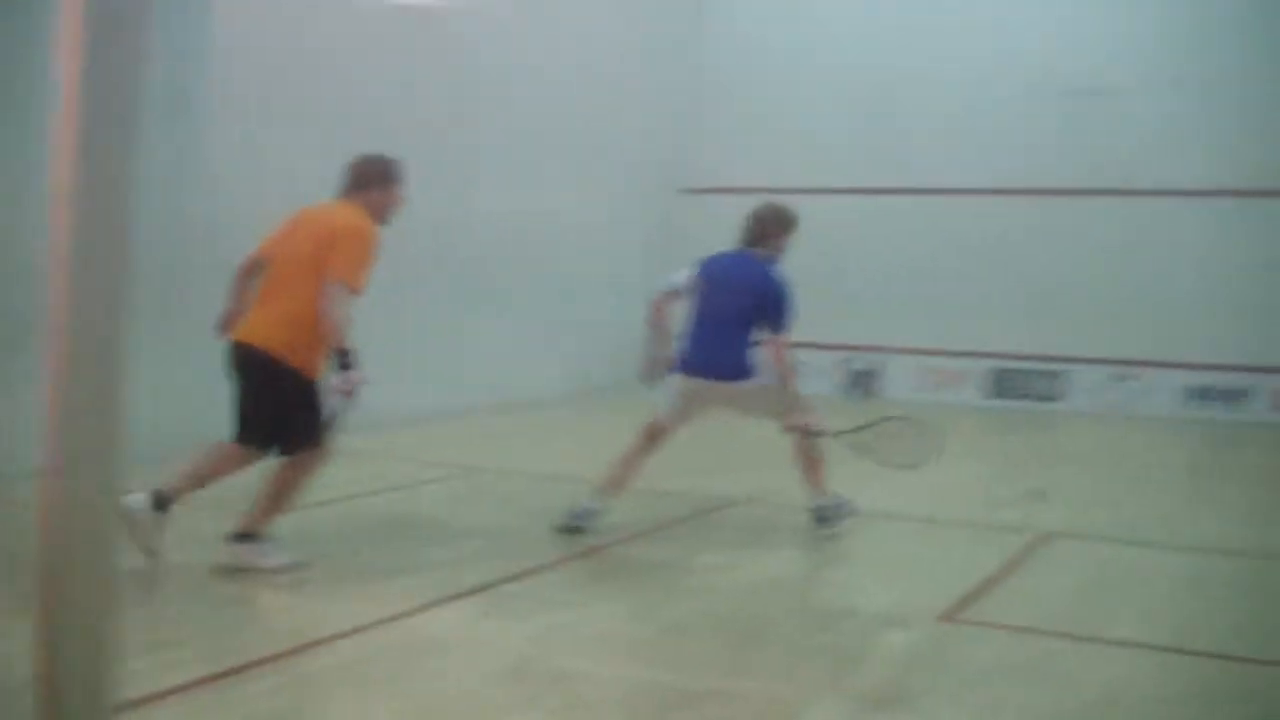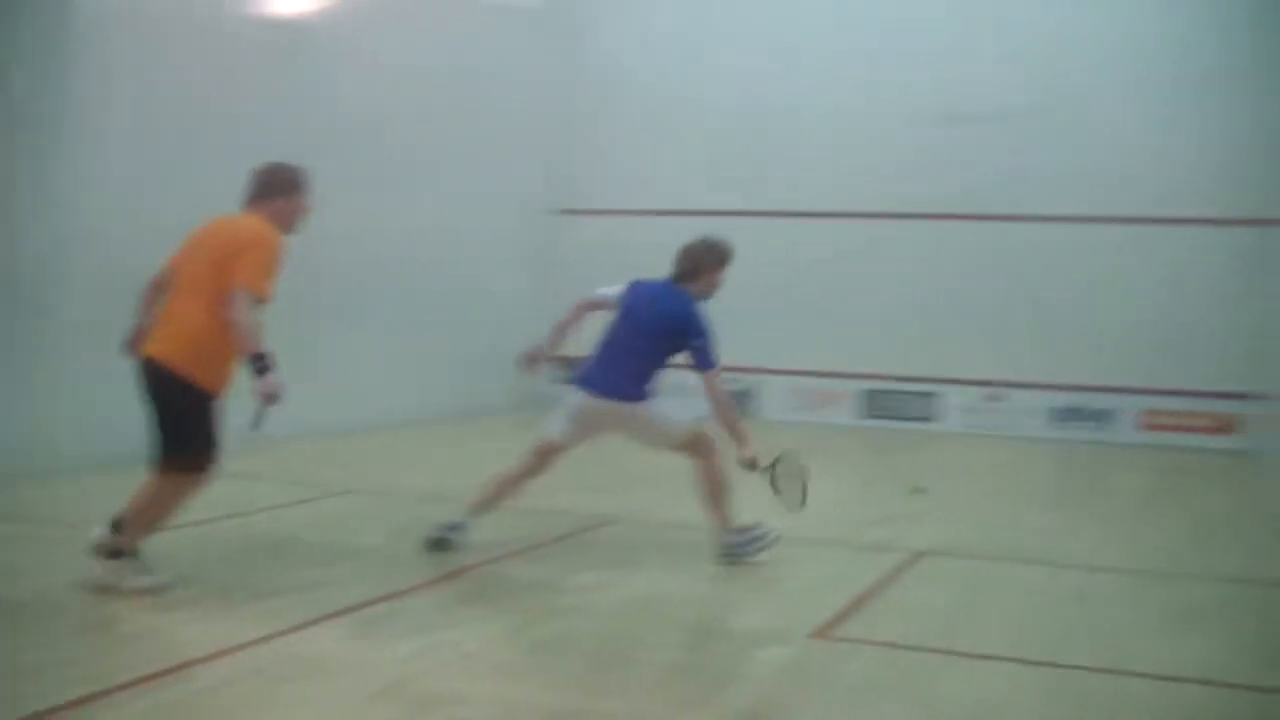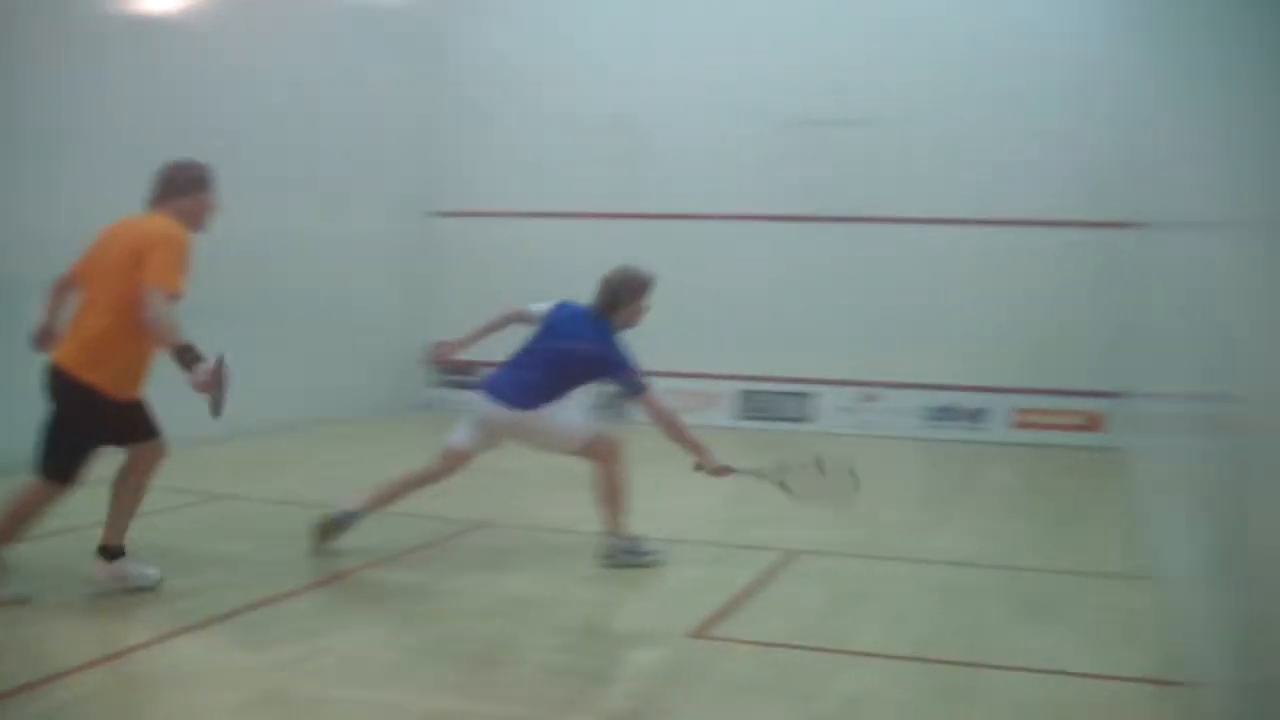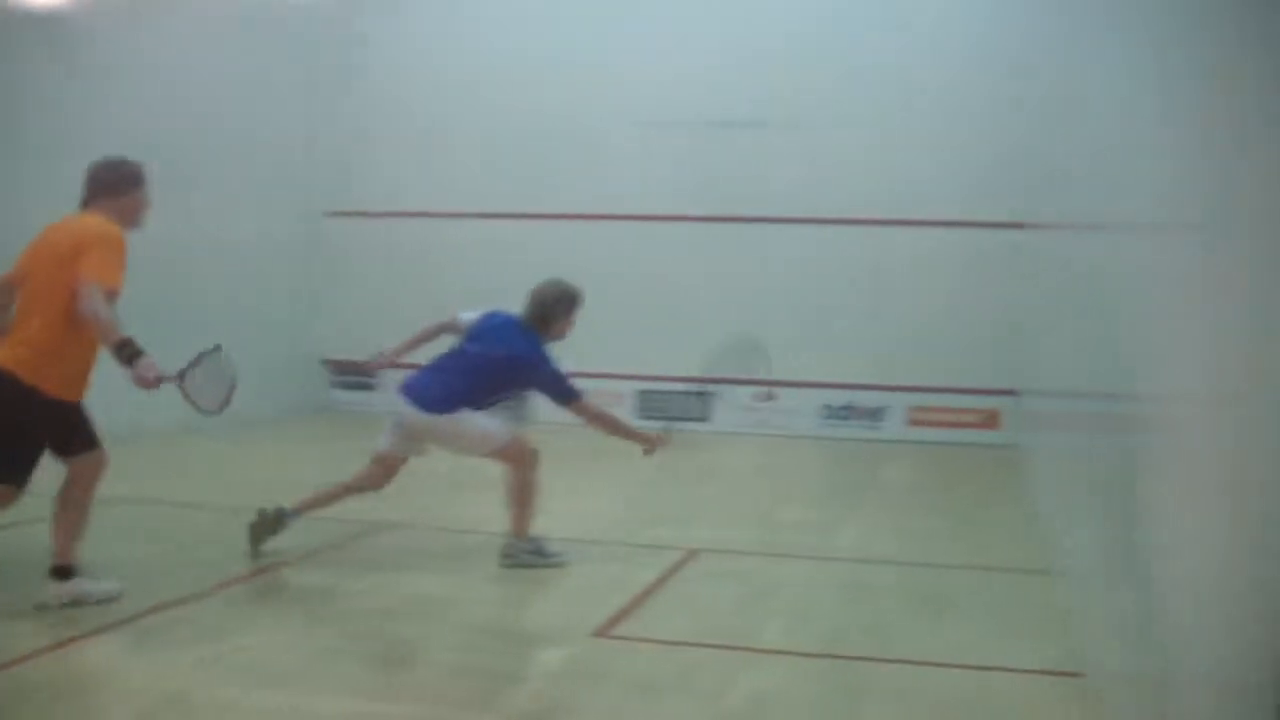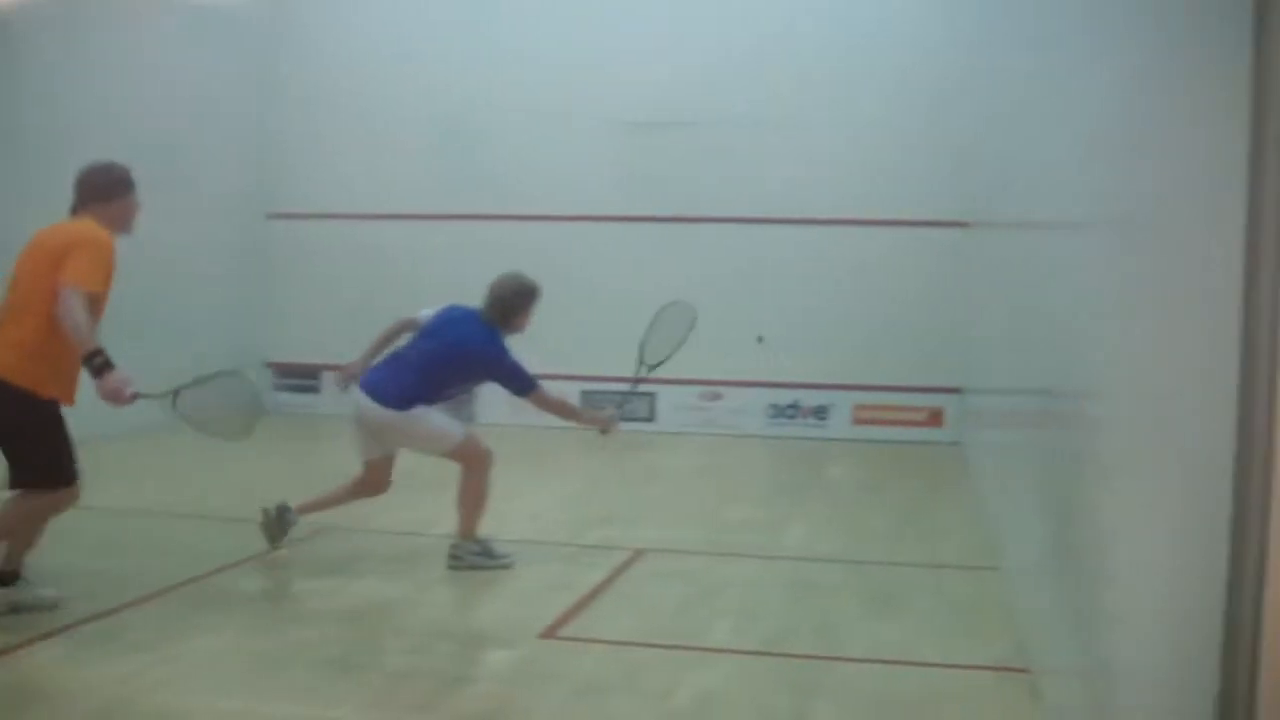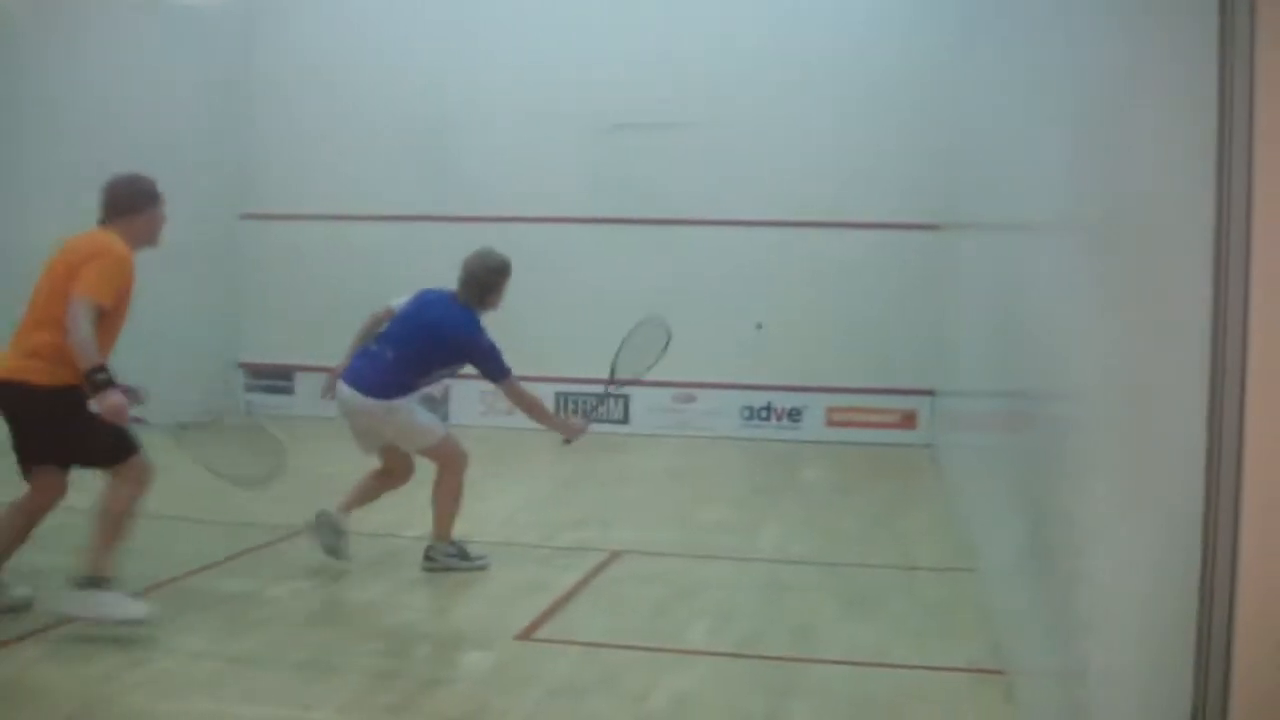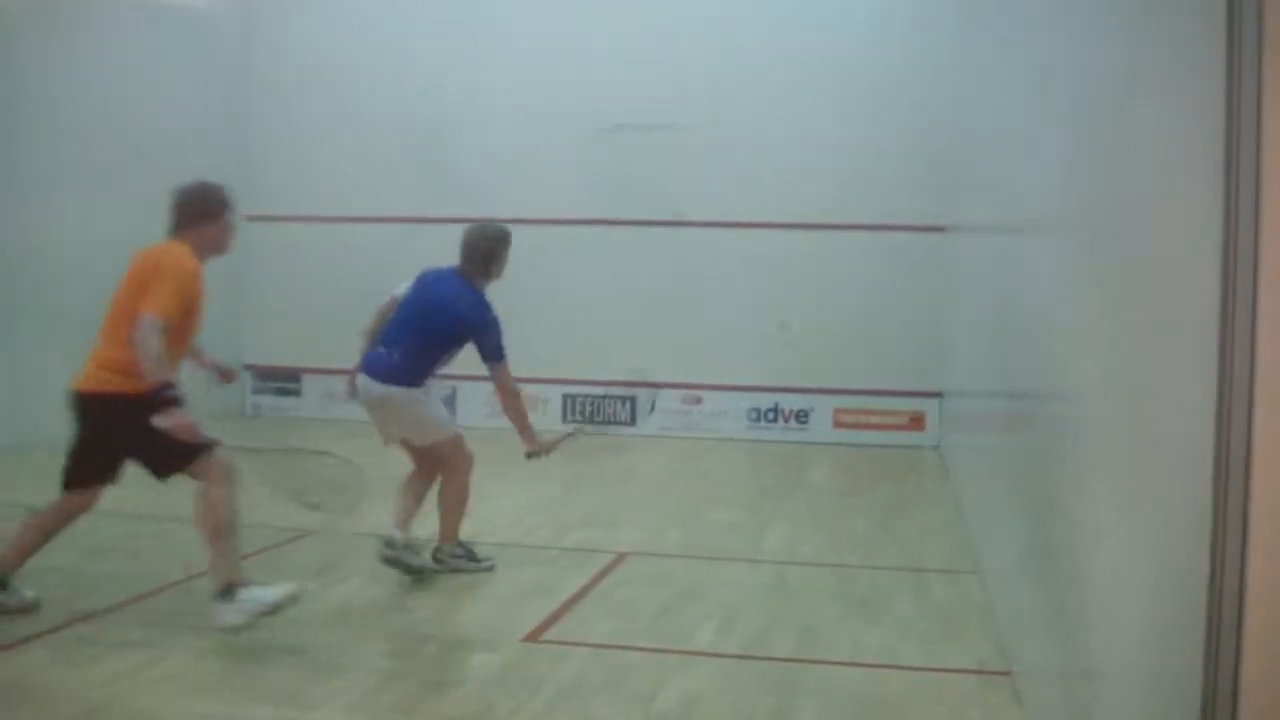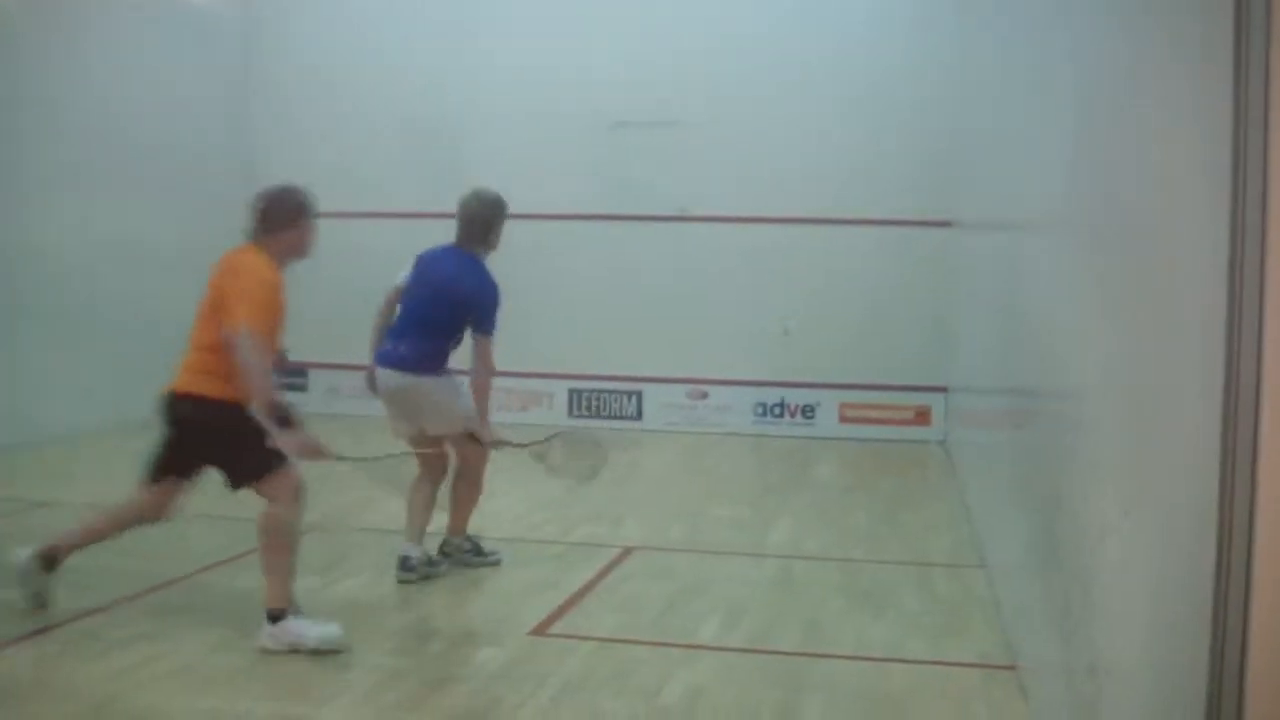
dt=0.1s
person 1, frame 1
left shoulder: (308, 217)
right shoulder: (359, 232)
left elbow: (250, 266)
right elbow: (332, 300)
left wrist: (233, 310)
right wrist: (345, 362)
left hip: (251, 344)
right hip: (284, 357)
left knee: (251, 446)
right knee: (310, 450)
left ankle: (153, 502)
right ankle: (245, 540)
person 1, frame 2
left shoulder: (214, 228)
right shoulder: (261, 240)
left elbow: (158, 282)
right elbow: (238, 309)
left wrist: (143, 327)
right wrist: (262, 368)
left hip: (163, 359)
right hip: (185, 369)
left knee: (187, 464)
right knee: (182, 470)
left ankle: (118, 534)
right ankle: (114, 554)
person 1, frame 3
left shoulder: (122, 230)
right shoulder: (172, 238)
left elbow: (66, 281)
right elbow: (154, 307)
left wrist: (49, 325)
right wrist: (192, 359)
left hip: (81, 369)
right hip: (93, 378)
left knee: (149, 449)
right knee: (56, 480)
left ankle: (111, 556)
person 1, frame 4
left shoulder: (59, 231)
right shoulder: (106, 237)
right elbow: (89, 306)
right wrist: (132, 356)
left knee: (89, 464)
left ankle: (65, 575)
person 1, frame 5
left shoulder: (53, 236)
right shoulder: (94, 241)
right elbow: (69, 310)
right wrist: (105, 369)
left knee: (47, 487)
right knee: (56, 493)
person 1, frame 6
left shoulder: (83, 245)
right shoulder: (112, 254)
right elbow: (77, 323)
left wrist: (99, 383)
right wrist: (103, 385)
right hip: (45, 385)
left knee: (47, 490)
right knee: (135, 470)
right ankle: (92, 585)
person 1, frame 7
left shoulder: (158, 257)
right shoulder: (178, 267)
right elbow: (145, 335)
left wrist: (206, 362)
right wrist: (168, 404)
left hip: (98, 393)
right hip: (118, 399)
left knee: (74, 502)
right knee: (216, 472)
right ankle: (232, 594)
person 1, frame 8
left shoulder: (241, 261)
right shoulder: (260, 277)
right elbow: (247, 354)
left wrist: (271, 350)
right wrist: (286, 425)
left hip: (196, 396)
right hip: (210, 401)
left knee: (152, 503)
right knee: (287, 489)
left ankle: (44, 559)
right ankle: (280, 618)
person 2, frame 1
left shoulder: (711, 264)
right shoulder: (772, 286)
left elbow: (660, 301)
right elbow: (779, 353)
right wrist: (797, 411)
left hip: (690, 374)
right hip: (734, 379)
left knee: (647, 440)
right knee: (803, 423)
left ankle: (590, 508)
right ankle: (822, 502)
person 2, frame 2
left shoulder: (641, 288)
right shoulder: (691, 323)
left elbow: (587, 303)
right elbow: (715, 390)
left wrist: (547, 346)
right wrist: (742, 443)
left hip: (587, 392)
right hip: (627, 402)
left knee: (534, 461)
right knee: (705, 447)
left ankle: (460, 525)
right ankle: (729, 535)
person 2, frame 3
left shoulder: (566, 312)
right shoulder: (610, 354)
left elbow: (512, 316)
right elbow: (656, 411)
left wrist: (459, 343)
right wrist: (700, 453)
left hip: (489, 398)
right hip: (521, 411)
left knee: (436, 470)
right knee: (609, 452)
left ankle: (352, 517)
right ankle: (618, 542)
person 2, frame 4
left shoulder: (496, 322)
right shoulder: (537, 366)
left elbow: (448, 324)
right elbow: (591, 414)
left wrist: (396, 354)
right wrist: (644, 438)
left hip: (409, 399)
right hip: (438, 413)
left knee: (374, 476)
right knee: (525, 457)
left ankle: (284, 515)
right ankle: (519, 543)
person 2, frame 5
left shoulder: (454, 314)
right shoulder: (494, 360)
left elbow: (405, 325)
right elbow: (548, 403)
left wrist: (364, 362)
right wrist: (599, 422)
left hip: (368, 395)
right hip: (396, 410)
left knee: (373, 482)
right knee: (478, 459)
left ankle: (289, 514)
right ankle: (466, 547)
person 2, frame 6
left shoulder: (428, 297)
right shoulder: (473, 340)
left elbow: (378, 319)
right elbow: (518, 395)
left wrist: (345, 365)
right wrist: (562, 426)
left hip: (350, 387)
right hip: (378, 399)
left knee: (398, 469)
right knee: (454, 460)
left ankle: (336, 518)
right ankle: (441, 547)
person 2, frame 7
left shoulder: (430, 277)
right shoulder: (480, 315)
left elbow: (382, 314)
right elbow: (504, 384)
left wrist: (361, 363)
right wrist: (529, 436)
left hip: (368, 377)
right hip: (397, 386)
left knee: (427, 465)
right knee: (458, 461)
left ankle: (397, 537)
right ankle: (448, 550)
person 2, frame 8
left shoulder: (427, 258)
right shoulder: (483, 287)
left elbow: (389, 304)
right elbow: (482, 359)
left wrist: (375, 360)
right wrist: (482, 422)
left hip: (390, 371)
right hip: (423, 376)
left knee: (432, 465)
right knee: (474, 453)
left ankle: (412, 553)
right ankle: (456, 542)
